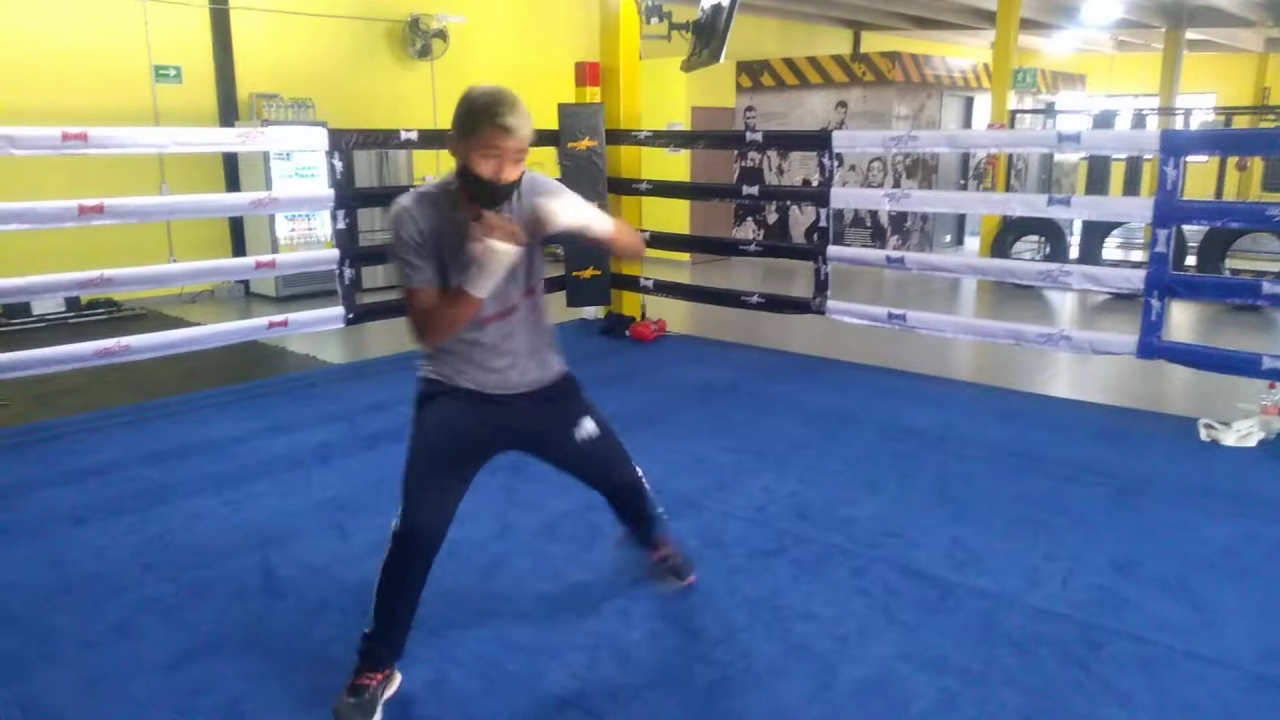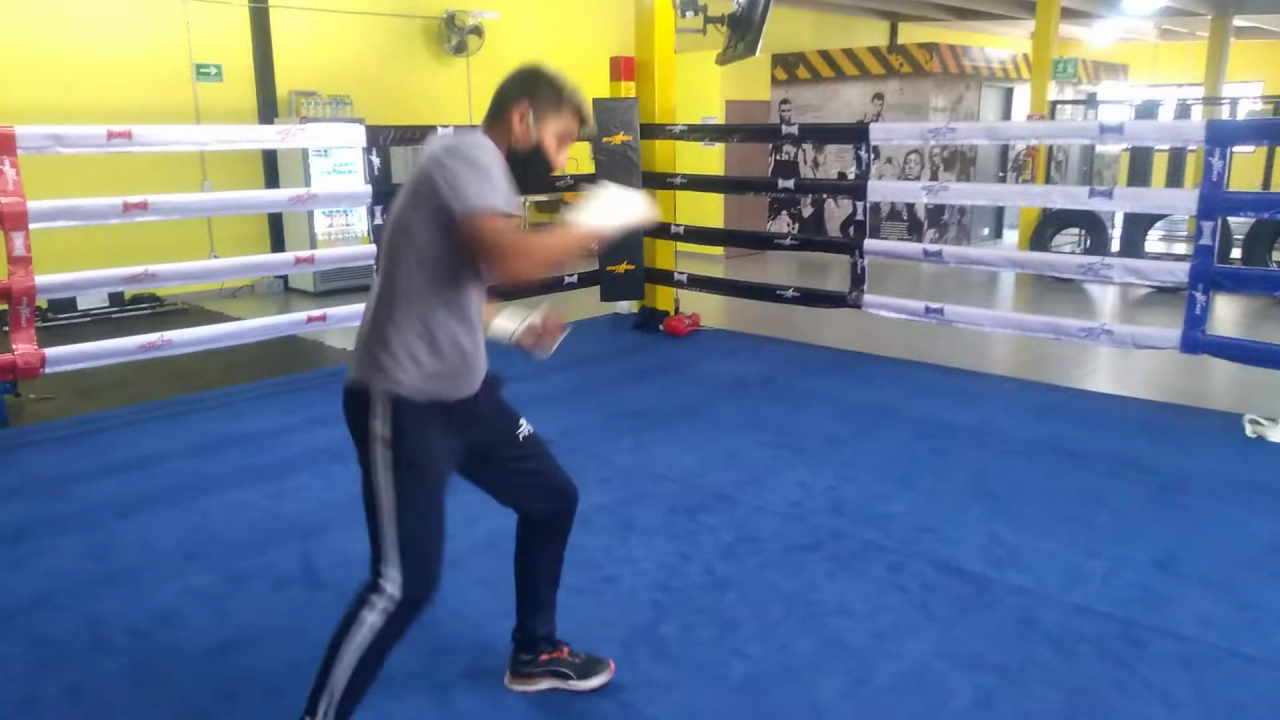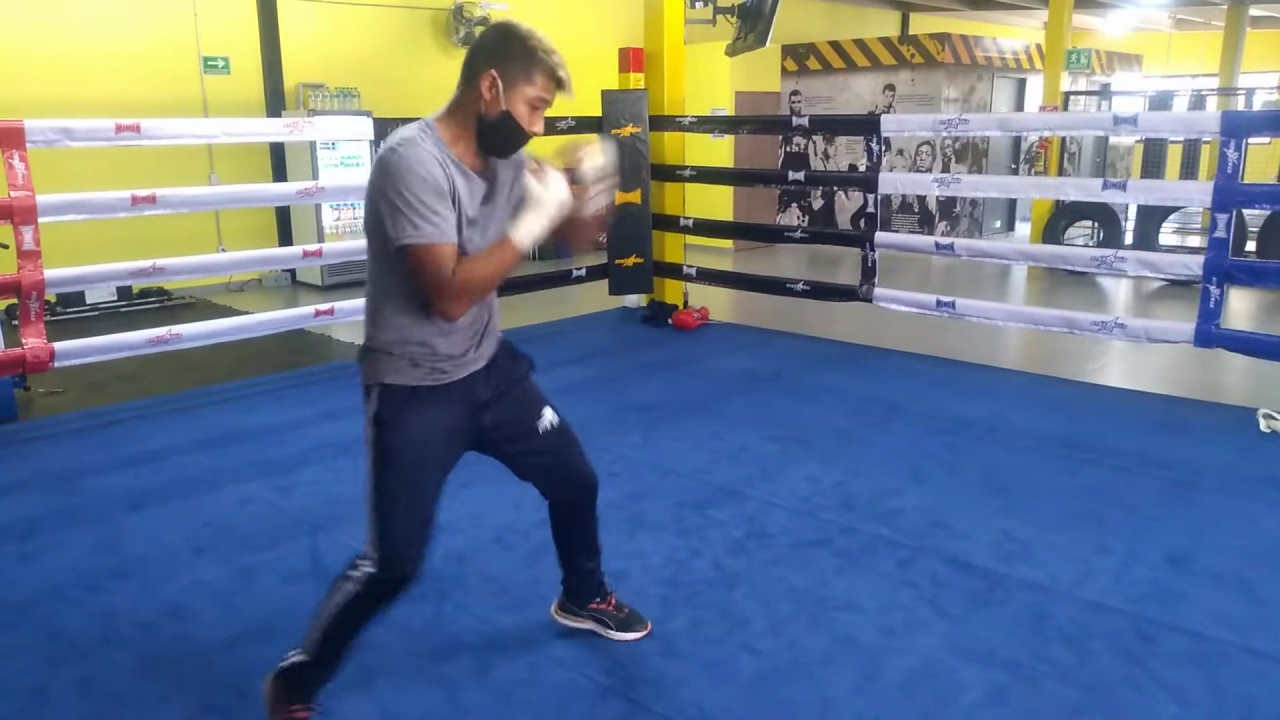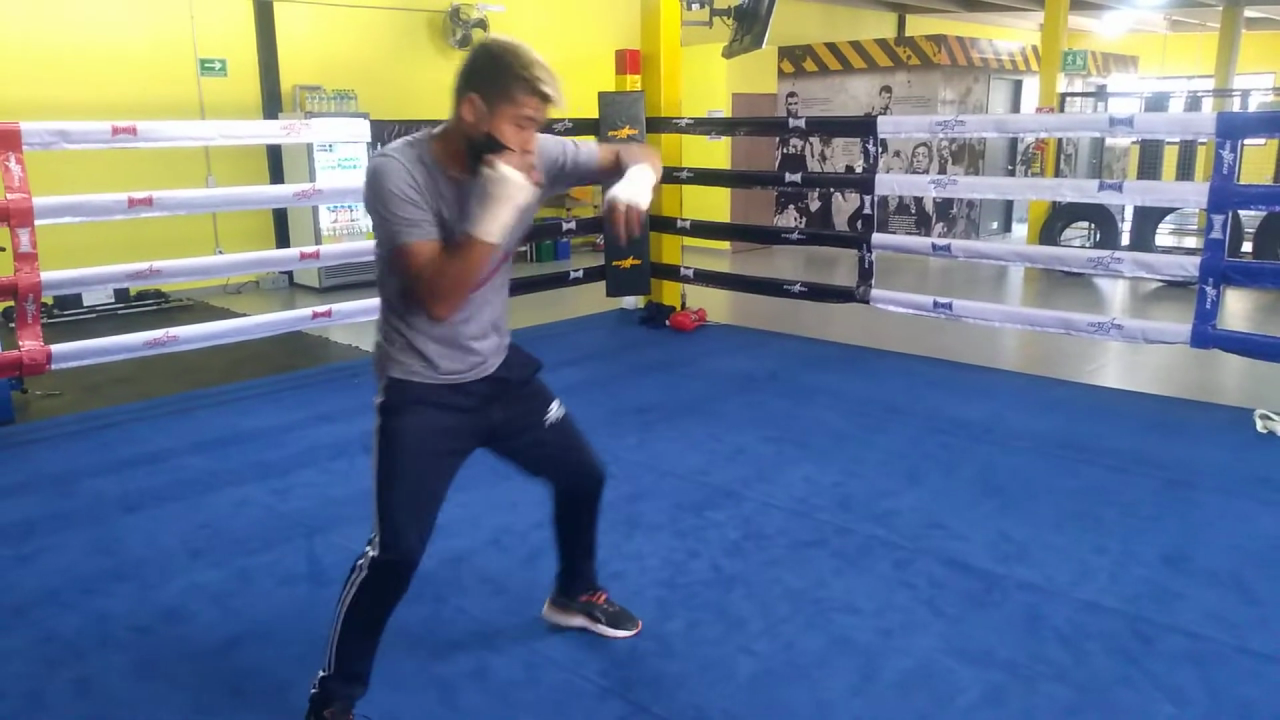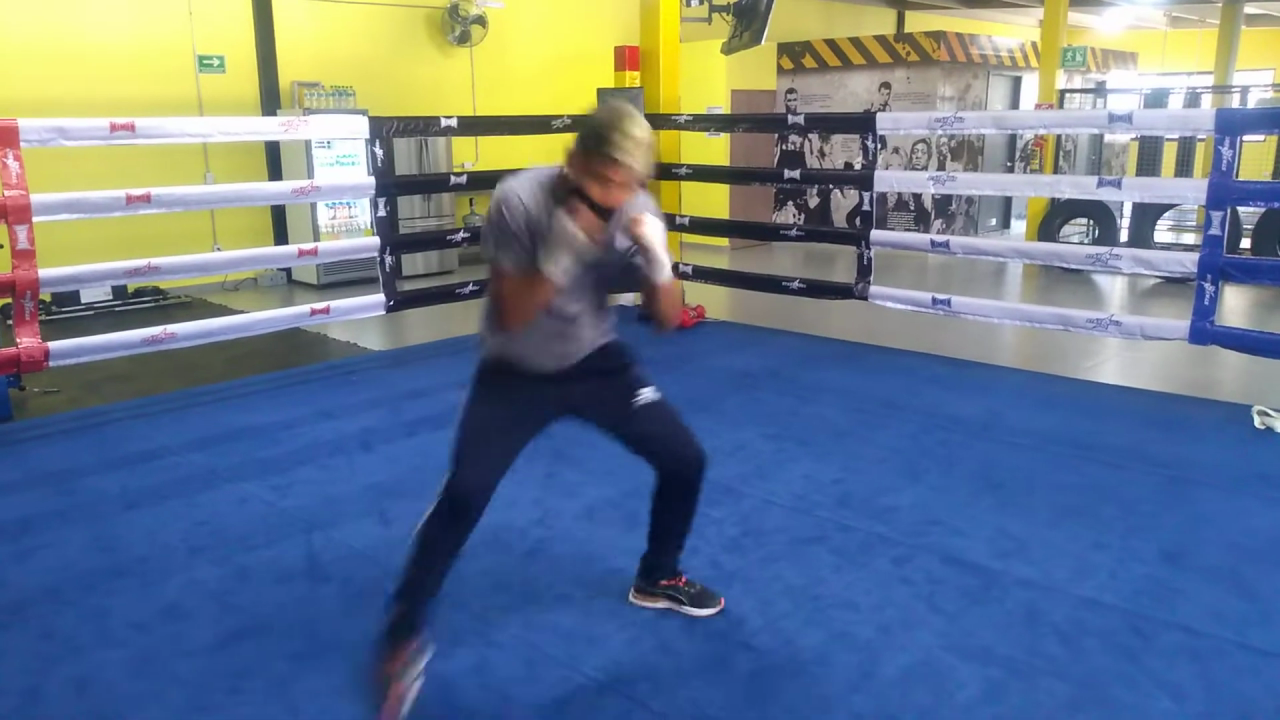
dt=0.4s
person 1, frame 1
left shoulder: (533, 193)
right shoulder: (415, 215)
left elbow: (632, 246)
right elbow: (431, 332)
left wrist: (585, 219)
right wrist: (481, 274)
left hip: (538, 384)
right hip: (457, 393)
left knee: (618, 474)
right knee: (419, 529)
left ankle: (655, 541)
right ankle: (376, 666)
person 1, frame 2
left shoulder: (482, 169)
right shoulder: (467, 156)
right elbow: (513, 259)
left wrist: (509, 326)
right wrist: (600, 219)
left hip: (464, 393)
right hip: (411, 404)
left knee: (553, 499)
right knee: (405, 582)
left ankle: (535, 652)
person 1, frame 3
left shoulder: (502, 159)
right shoulder: (411, 160)
right elbow: (449, 294)
left wrist: (583, 202)
right wrist: (531, 222)
left hip: (488, 368)
right hip: (413, 390)
left knee: (576, 481)
right knee: (392, 564)
left ankle: (584, 597)
person 1, frame 4
left shoulder: (525, 158)
right shoulder: (396, 170)
left elbow: (635, 156)
right elbow: (438, 298)
left wrist: (635, 178)
right wrist: (496, 214)
left hip: (497, 368)
right hip: (422, 389)
left knee: (582, 475)
right knee: (395, 553)
left ankle: (575, 593)
person 1, frame 5
left shoulder: (636, 210)
right shoulder: (519, 198)
left elbow: (671, 319)
right elbow: (507, 317)
left wrist: (657, 260)
right wrist: (558, 257)
left hip: (595, 359)
right hip: (516, 373)
left knee: (686, 459)
right knee: (461, 500)
left ankle: (660, 578)
right ankle: (403, 639)
